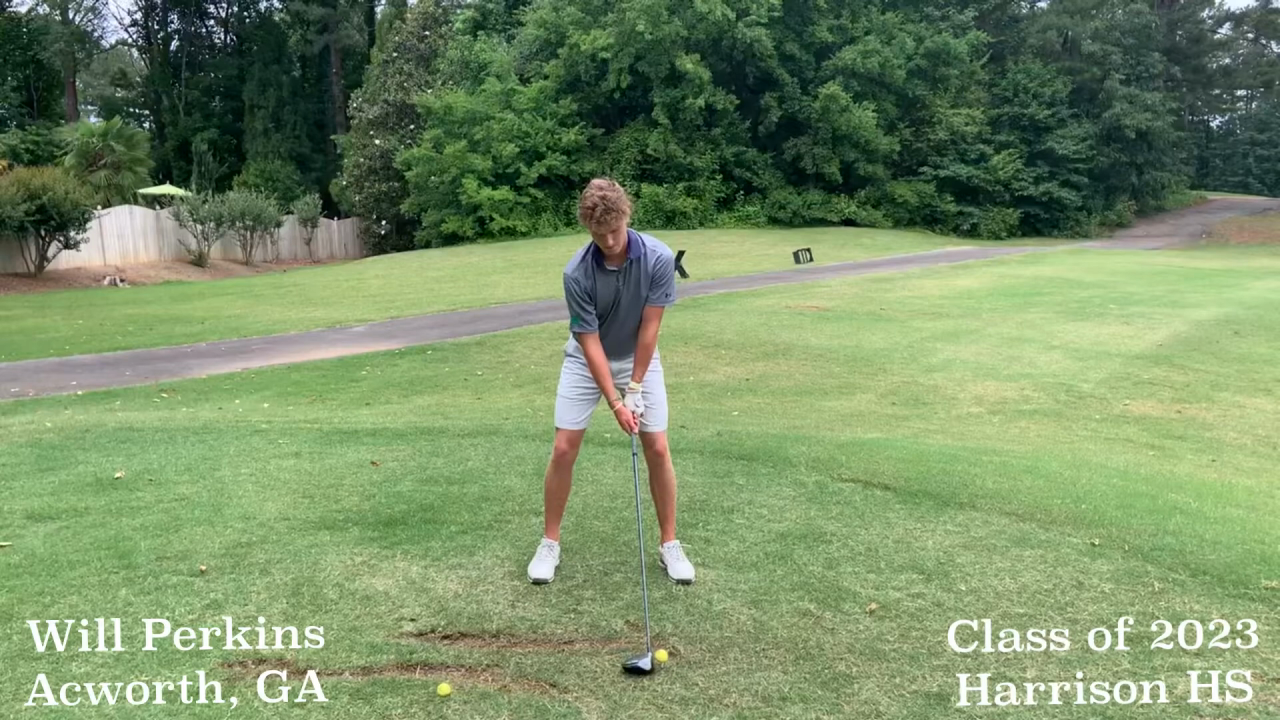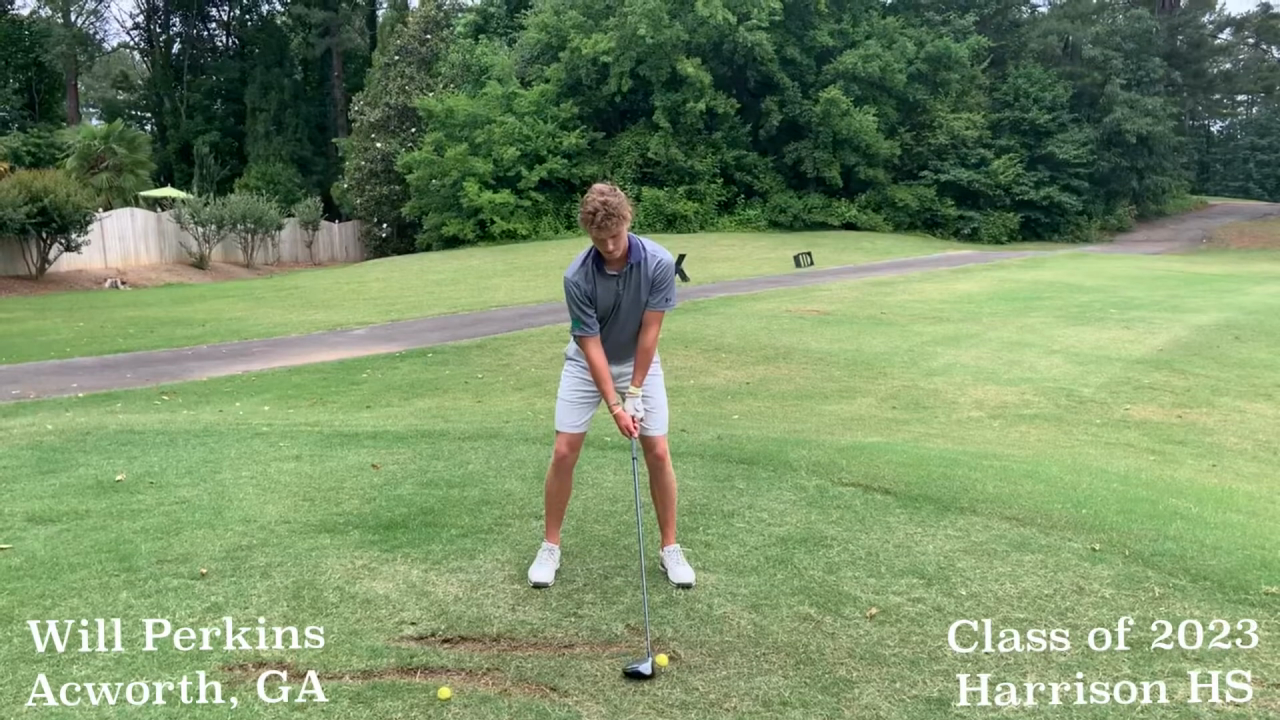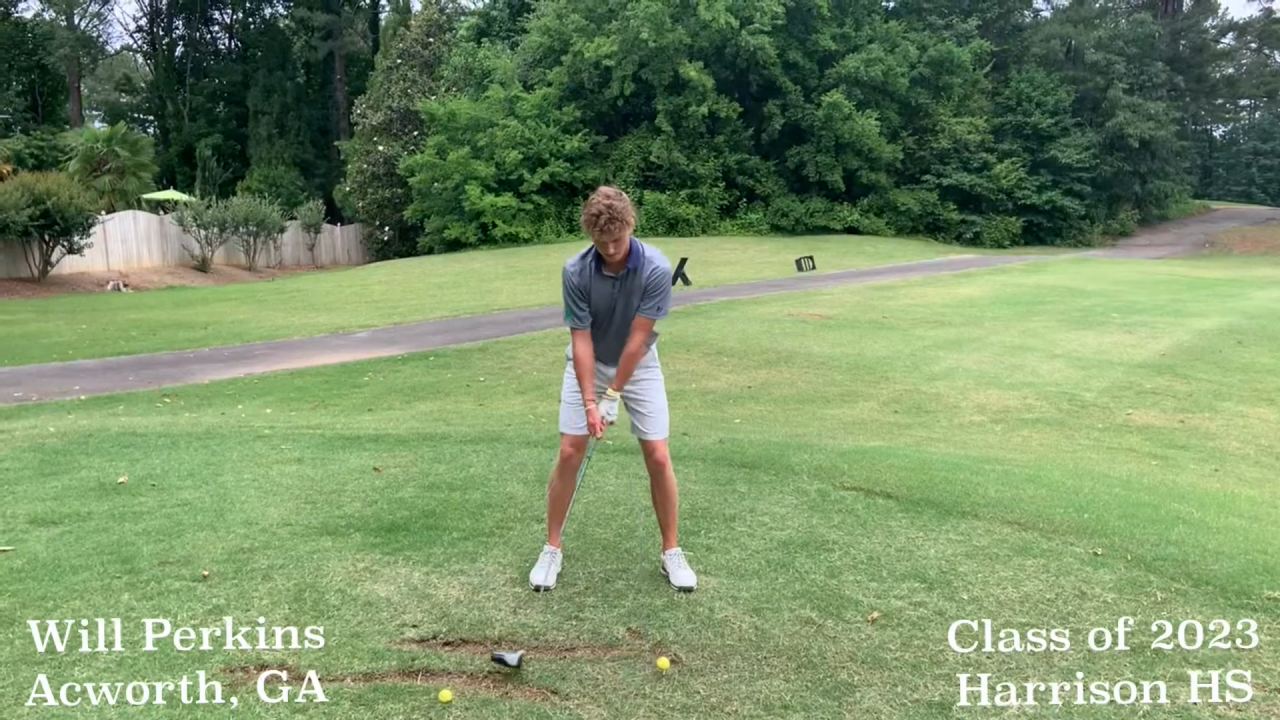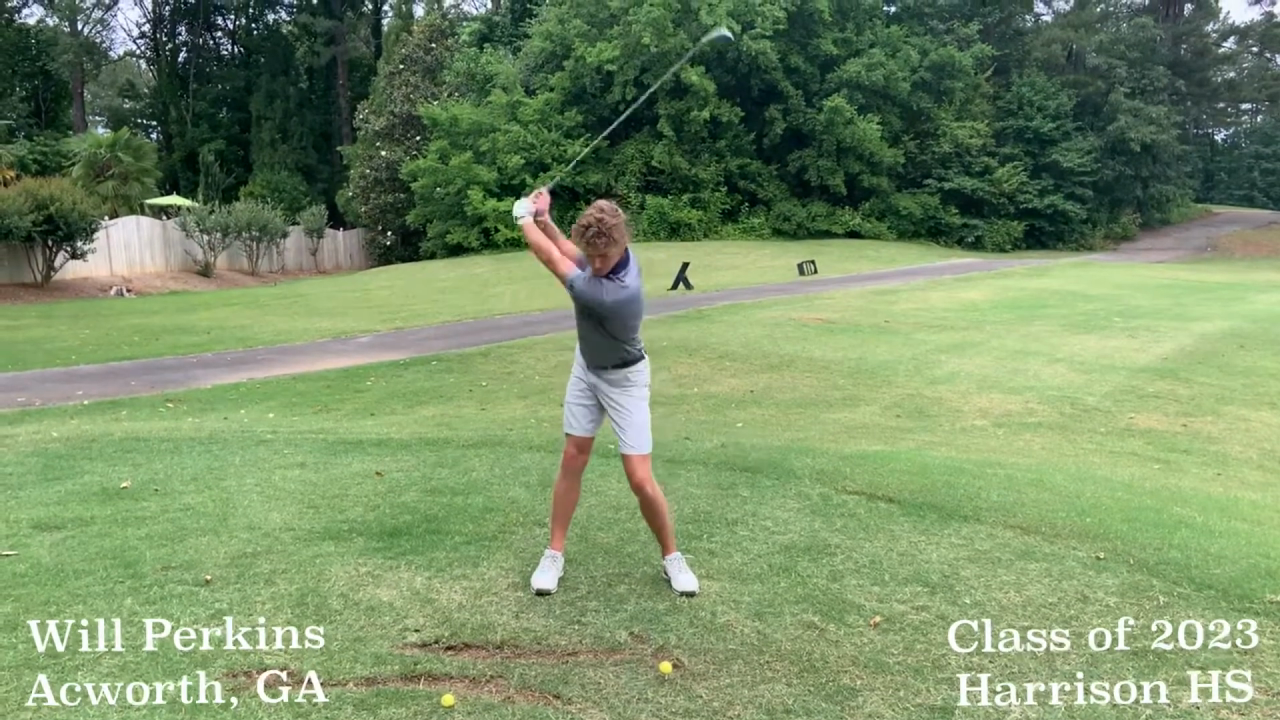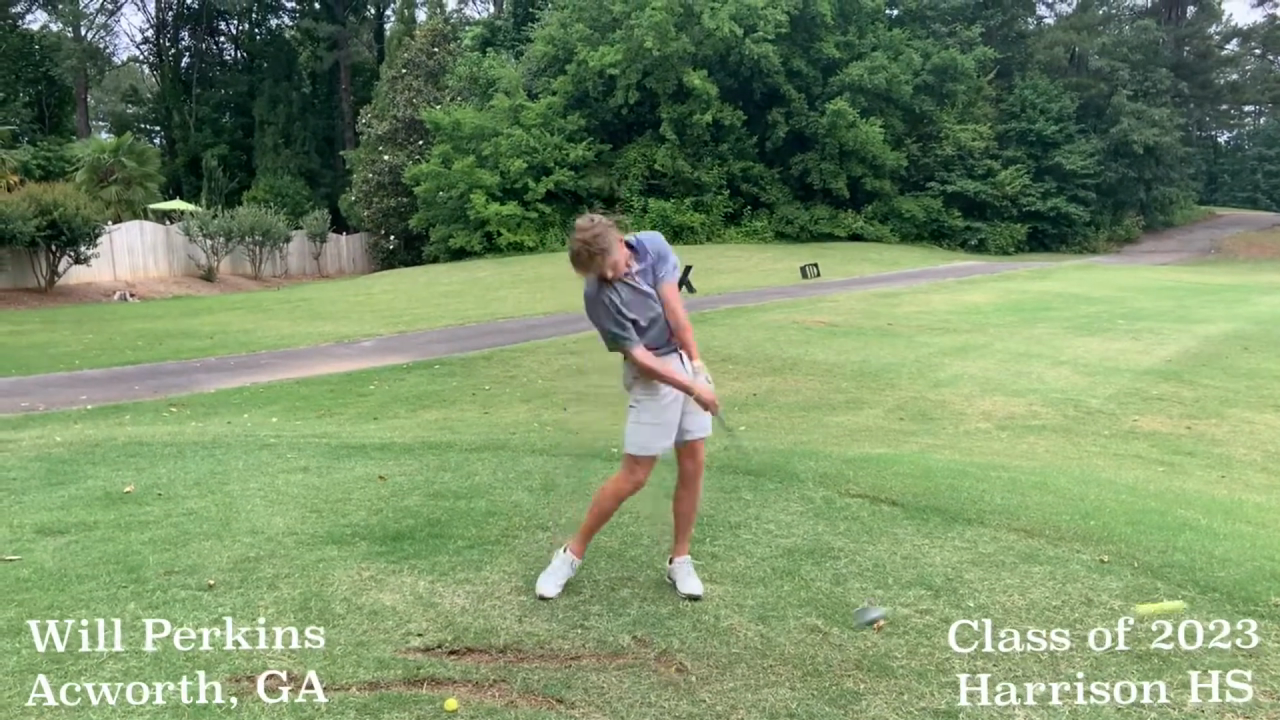
dt=0.5s
person 1, frame 1
left shoulder: (658, 258)
right shoulder: (577, 273)
left elbow: (649, 326)
right elbow: (590, 340)
left wrist: (635, 387)
right wrist: (615, 401)
left hip: (639, 359)
right hip: (586, 360)
left knee: (658, 450)
right knee: (563, 449)
left ankle: (670, 544)
right ankle: (550, 543)
person 1, frame 2
left shoulder: (659, 262)
right shoulder: (577, 277)
left elbow: (649, 331)
right elbow: (591, 344)
left wrist: (635, 392)
right wrist: (614, 405)
left hip: (640, 364)
right hip: (586, 364)
left knee: (658, 454)
right knee: (564, 453)
left ankle: (670, 548)
right ankle: (550, 546)
person 1, frame 3
left shoulder: (656, 269)
right shoulder: (575, 271)
left elbow: (638, 337)
right elbow: (581, 339)
left wrist: (615, 394)
right wrist: (590, 401)
left hip: (638, 365)
right hip: (588, 364)
left knee: (658, 458)
right knee: (569, 454)
left ankle: (671, 552)
right ankle: (552, 549)
person 1, frame 4
left shoulder: (611, 295)
right shoulder: (610, 251)
left elbow: (553, 259)
right elbow: (570, 253)
left wrist: (525, 217)
right wrist: (541, 215)
left hip: (622, 379)
right hip: (587, 367)
left knee: (639, 478)
right knee: (572, 460)
left ankle: (672, 556)
right ankle: (554, 554)
person 1, frame 5
left shoulder: (651, 243)
right shoulder: (597, 295)
left elbow: (674, 308)
right elbow: (640, 358)
left wrist: (696, 362)
right wrist: (690, 388)
left hip: (686, 363)
right hip: (649, 377)
left knee: (692, 465)
right knee: (633, 477)
left ankle: (680, 560)
right ankle: (571, 554)
